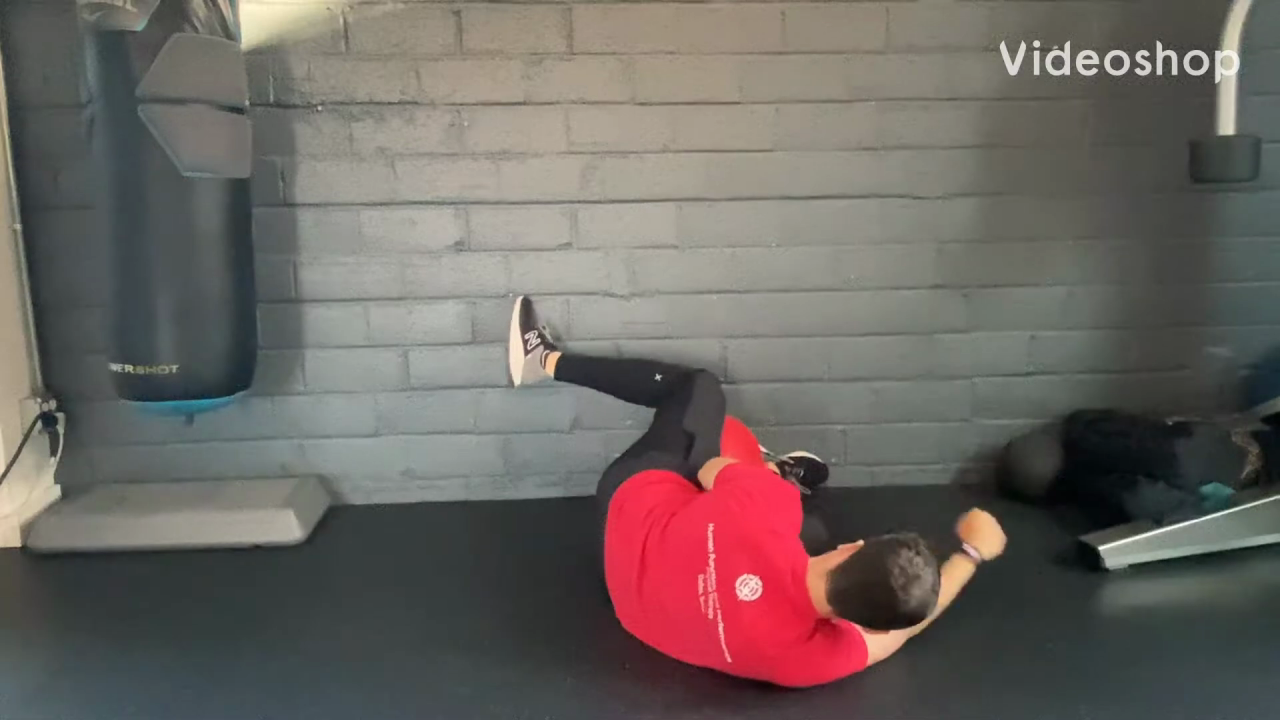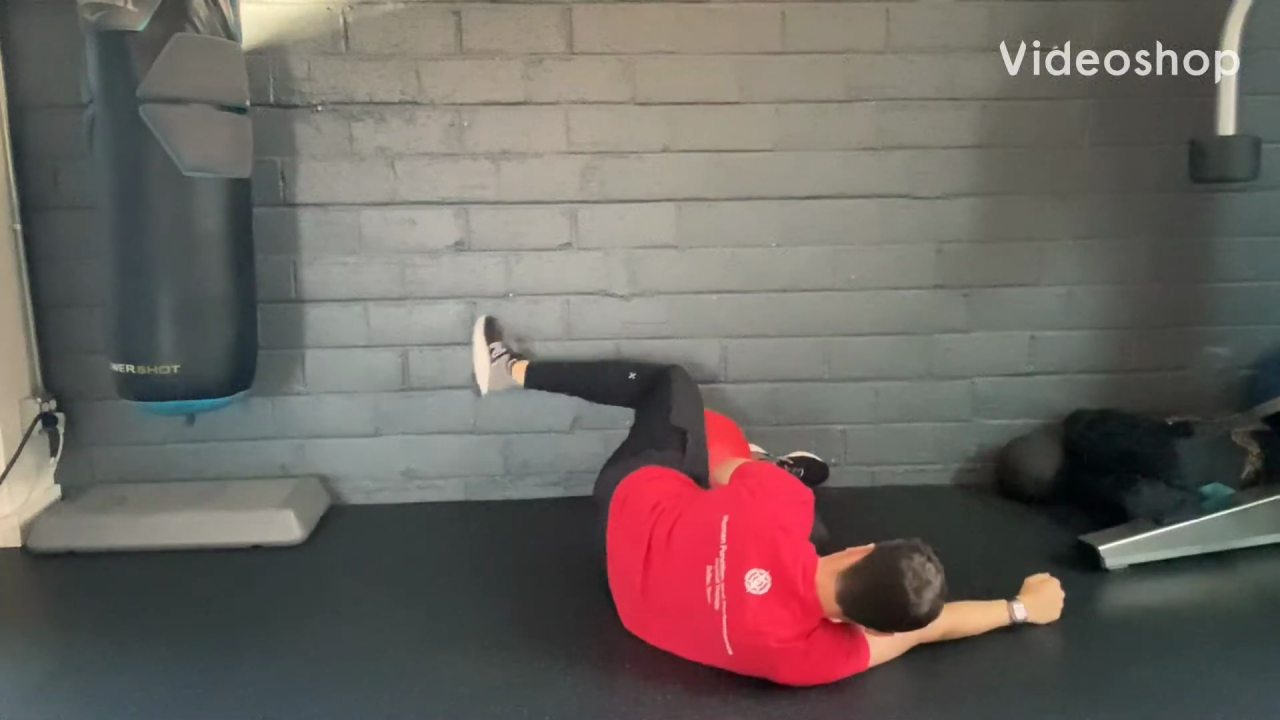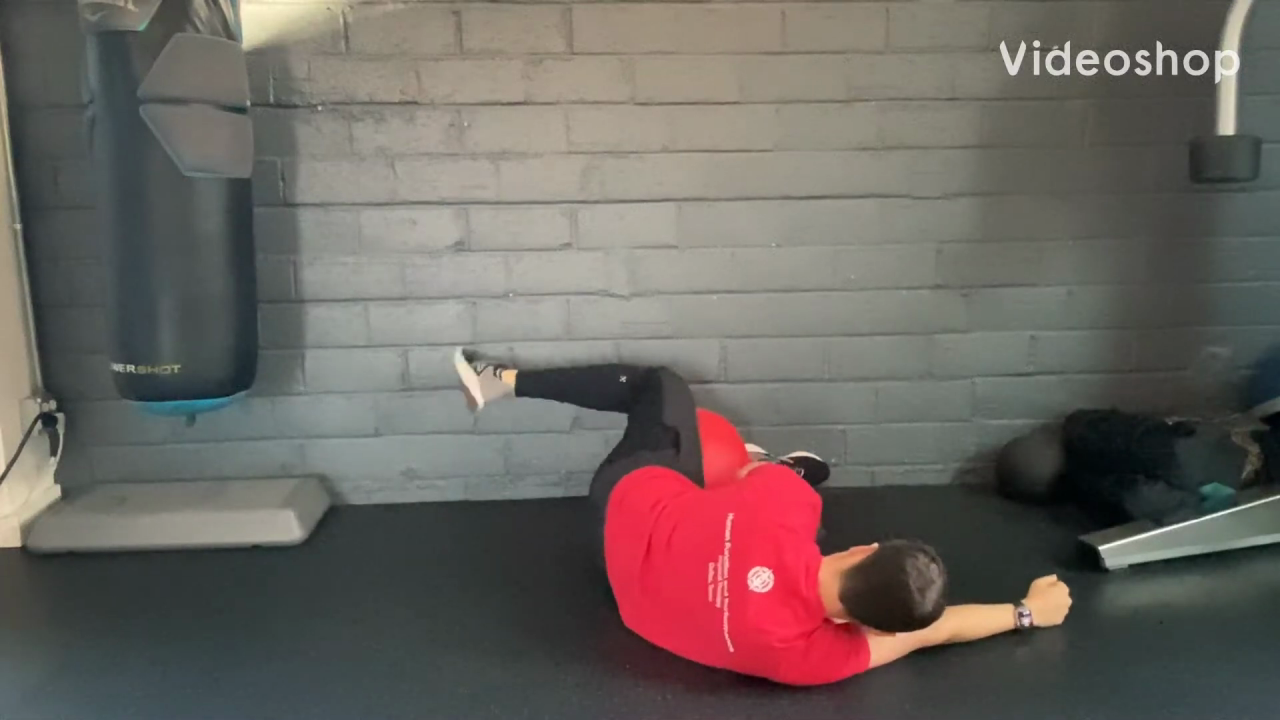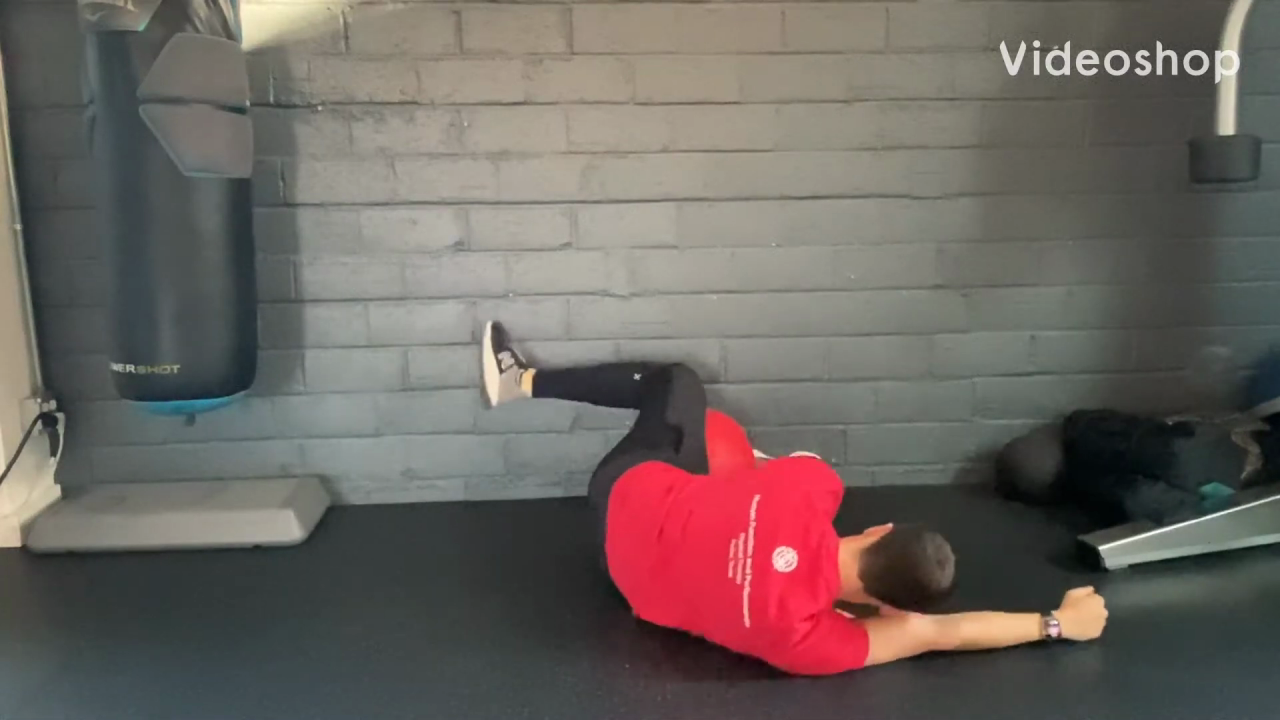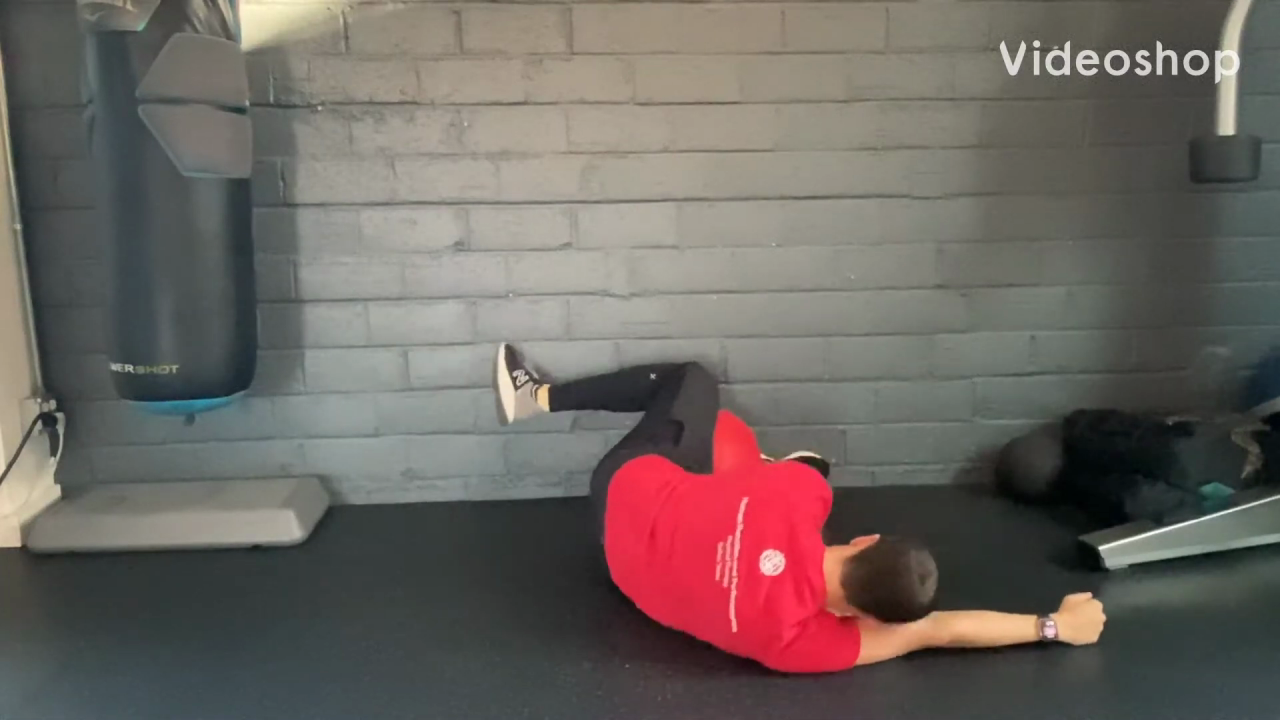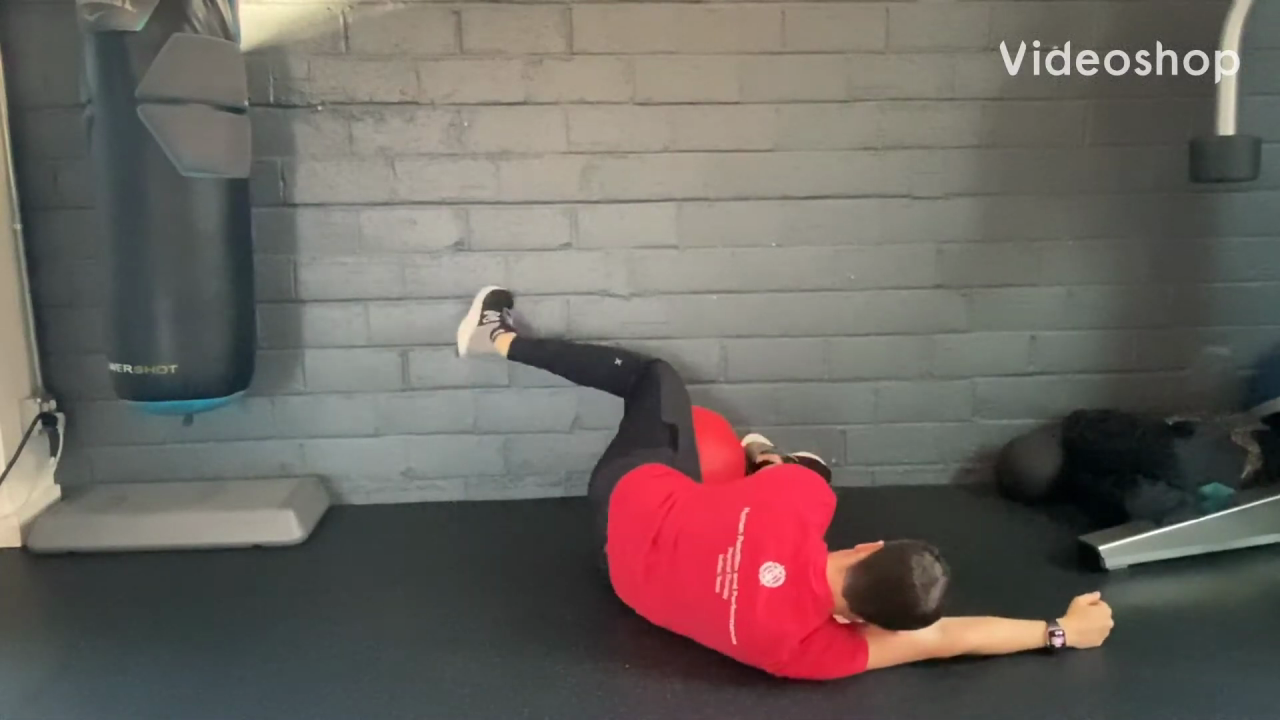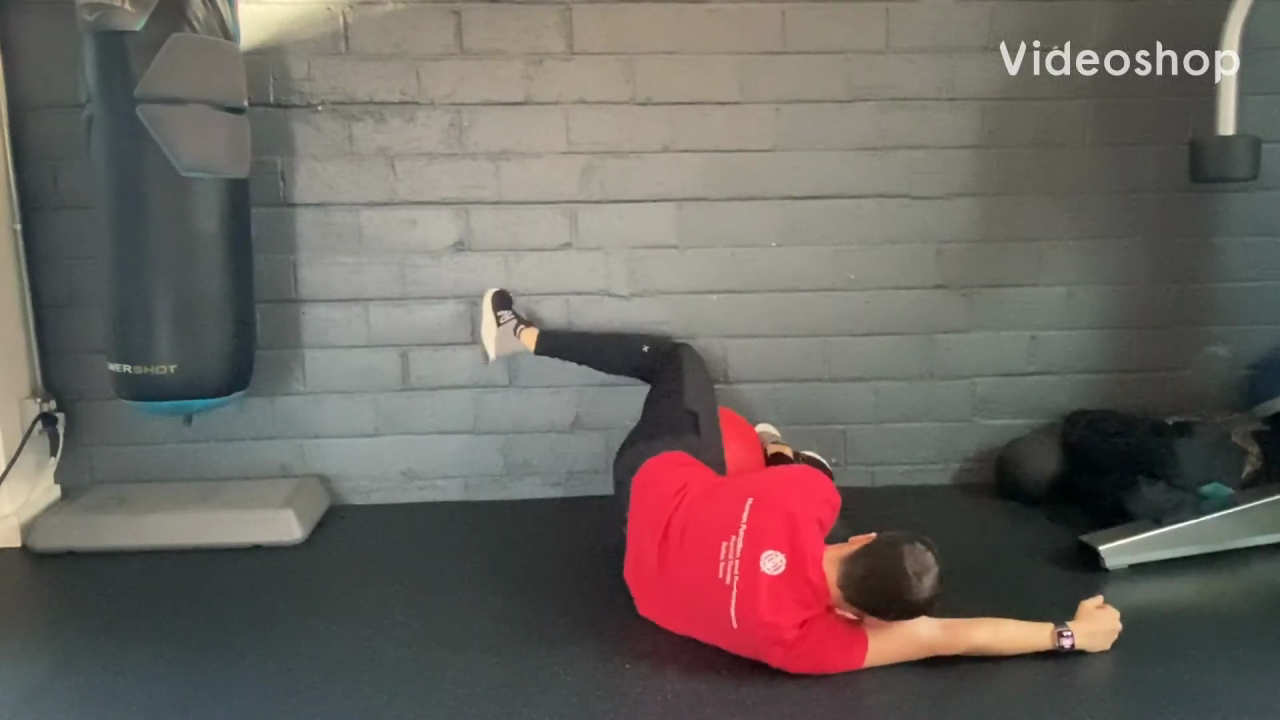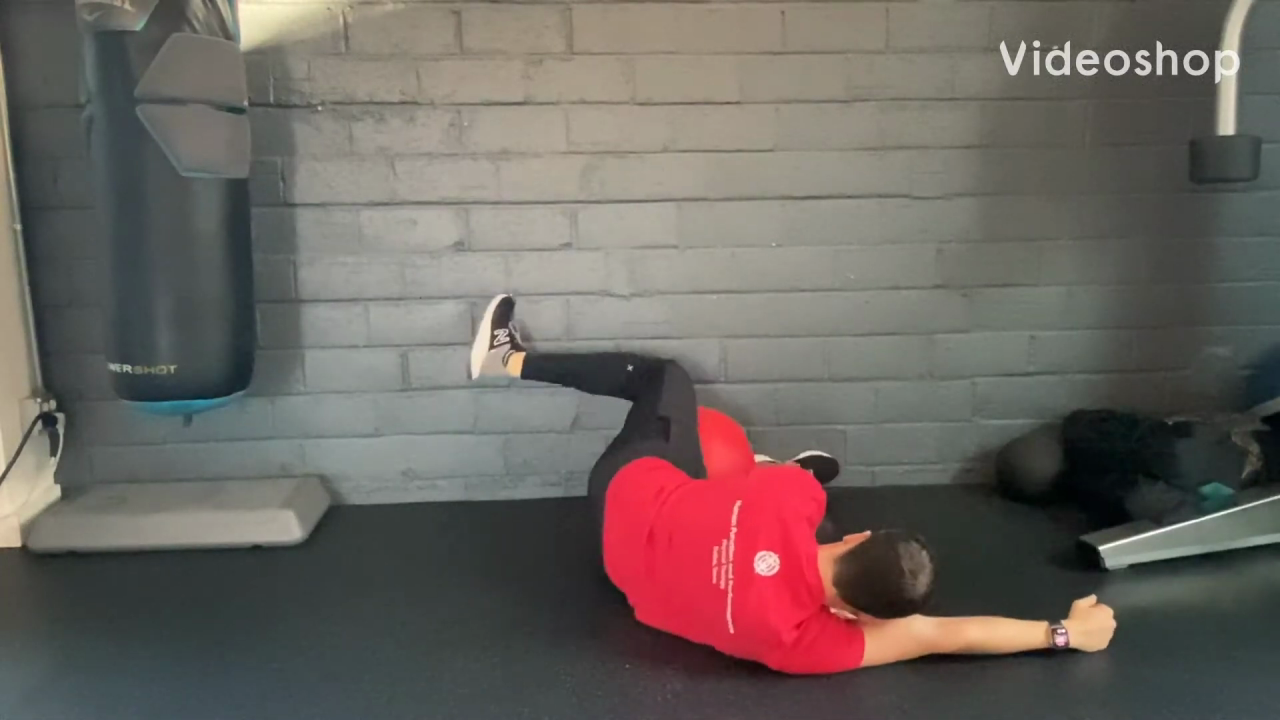
dt=0.4s
person 1, frame 1
left shoulder: (766, 504)
right shoulder: (808, 659)
left elbow: (713, 469)
right elbow: (909, 618)
right wrist: (973, 551)
left hip: (636, 494)
left knee: (698, 385)
left ankle: (548, 362)
person 1, frame 2
left shoulder: (779, 505)
right shoulder: (805, 656)
left elbow: (723, 471)
right elbow: (925, 629)
right wrist: (1023, 608)
left hip: (636, 494)
left knee: (672, 381)
left ankle: (514, 370)
person 1, frame 3
left shoulder: (783, 503)
right shoulder: (803, 657)
right elbow: (931, 631)
right wrist: (1028, 612)
left hip: (634, 493)
left knee: (662, 384)
left ankle: (504, 381)
person 1, frame 4
left shoulder: (809, 483)
right shoulder: (800, 639)
right elbow: (944, 634)
right wrist: (1059, 623)
left hip: (636, 487)
right hip: (632, 544)
left knee: (676, 380)
left ankle: (520, 381)
person 1, frame 5
left shoulder: (796, 490)
right shoulder: (789, 640)
right elbow: (936, 632)
right wrist: (1055, 626)
left hip: (632, 484)
right hip: (635, 527)
left knee: (692, 379)
left ankle: (538, 397)
person 1, frame 6
left shoulder: (798, 497)
right shoulder: (801, 650)
right elbow: (945, 642)
right wrist: (1062, 631)
left hip: (636, 491)
left knee: (655, 376)
left ankle: (502, 340)
person 1, frame 7
left shoulder: (802, 497)
right shoulder: (799, 640)
right elbow: (951, 639)
right wrist: (1073, 634)
left hip: (660, 476)
right hip: (672, 497)
left knee: (678, 360)
left ankle: (522, 336)
person 1, frame 8
left shoulder: (788, 492)
right shoulder: (798, 641)
right elbow: (945, 637)
right wrist: (1066, 632)
left hip: (633, 484)
left knee: (666, 375)
left ankle: (510, 359)
